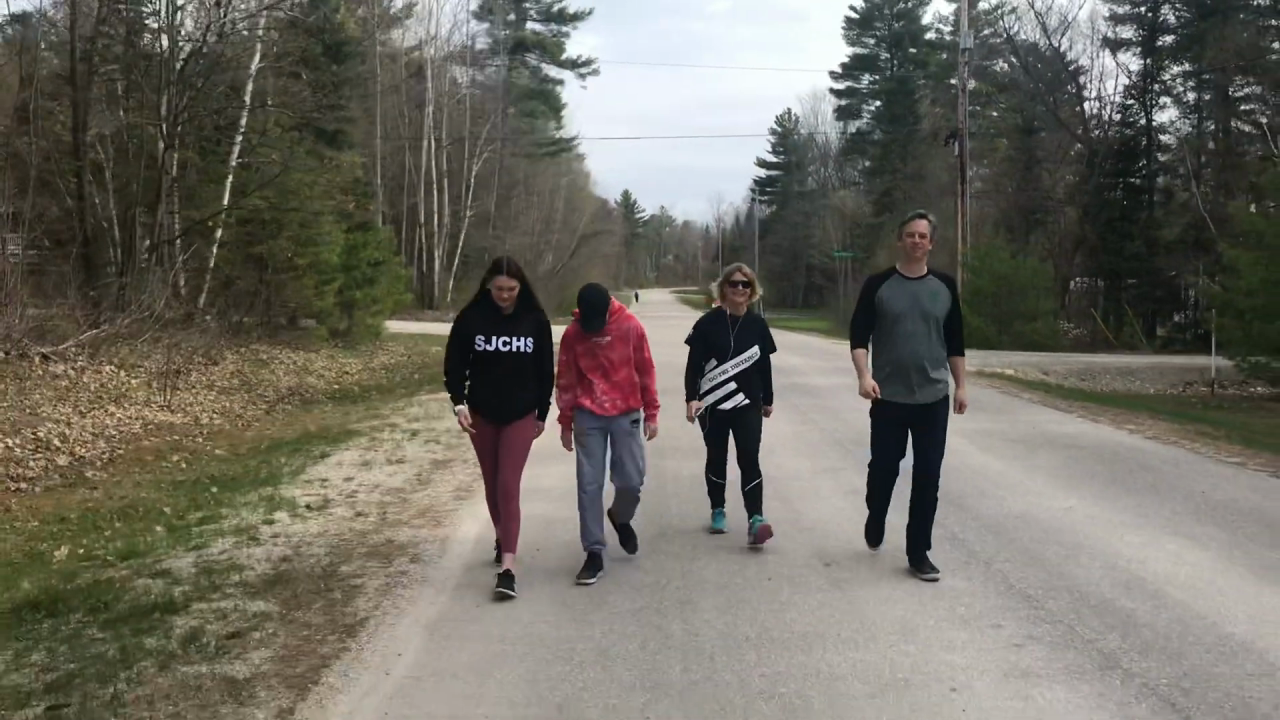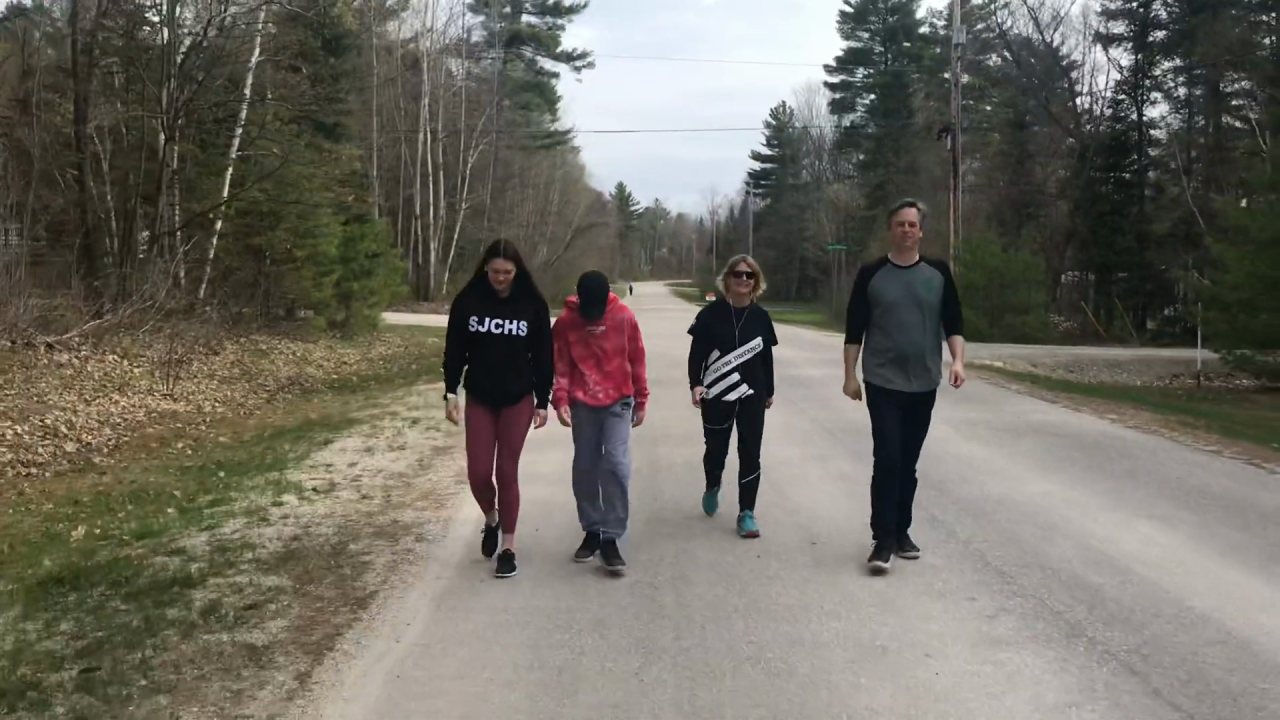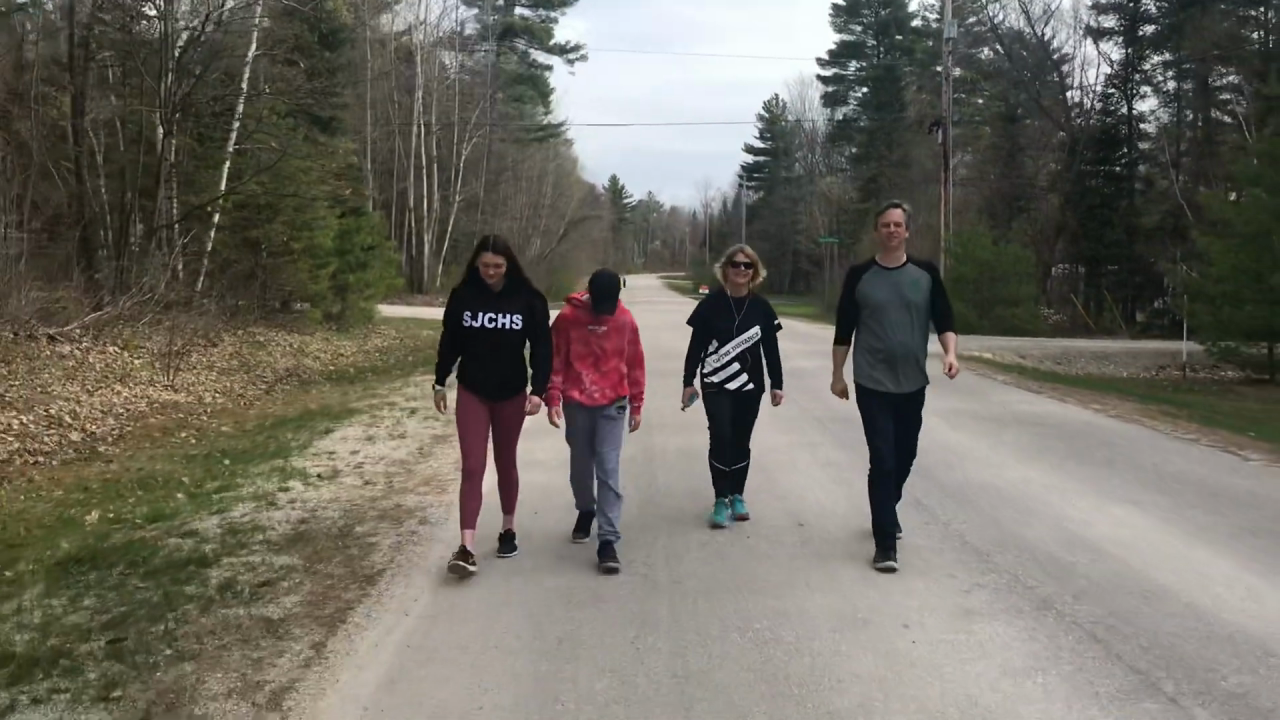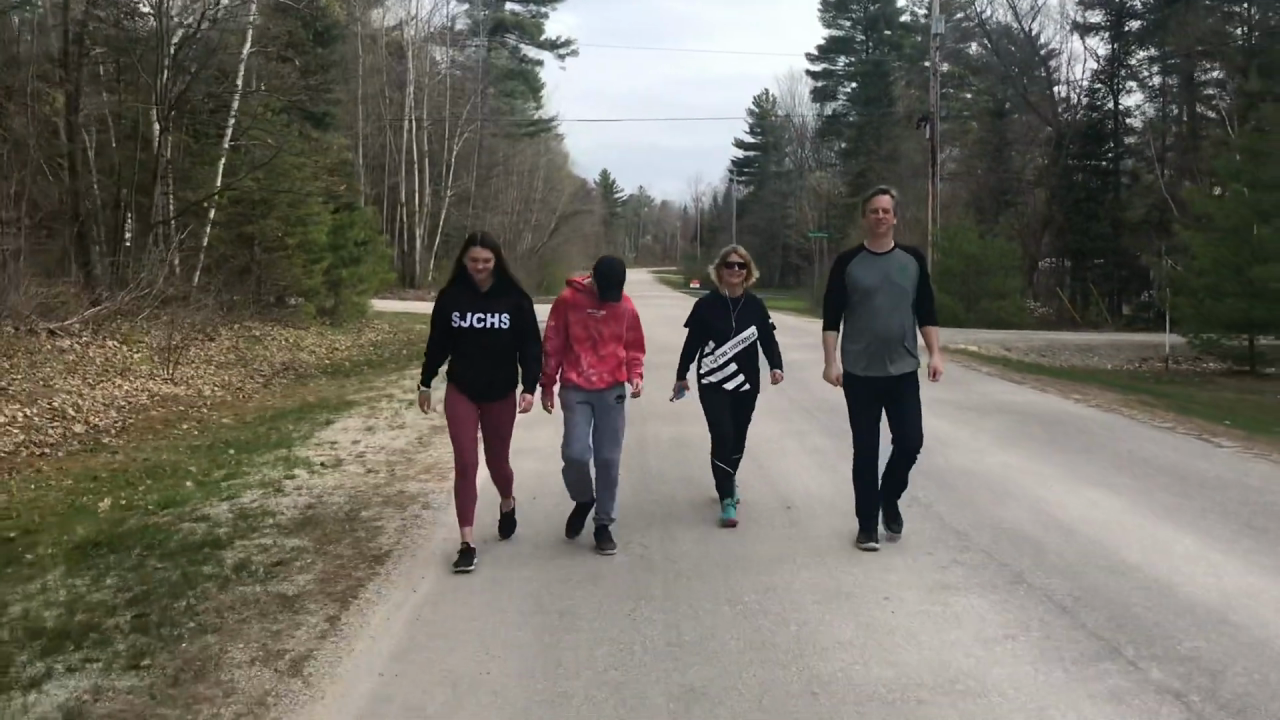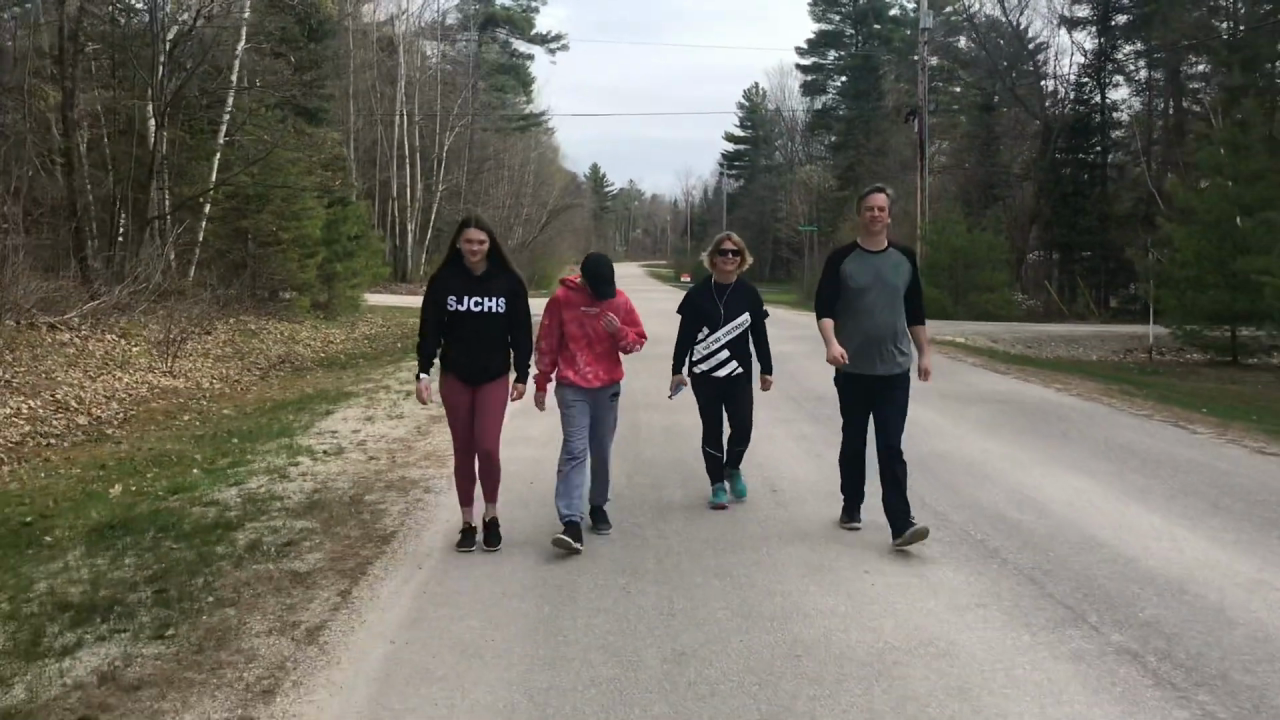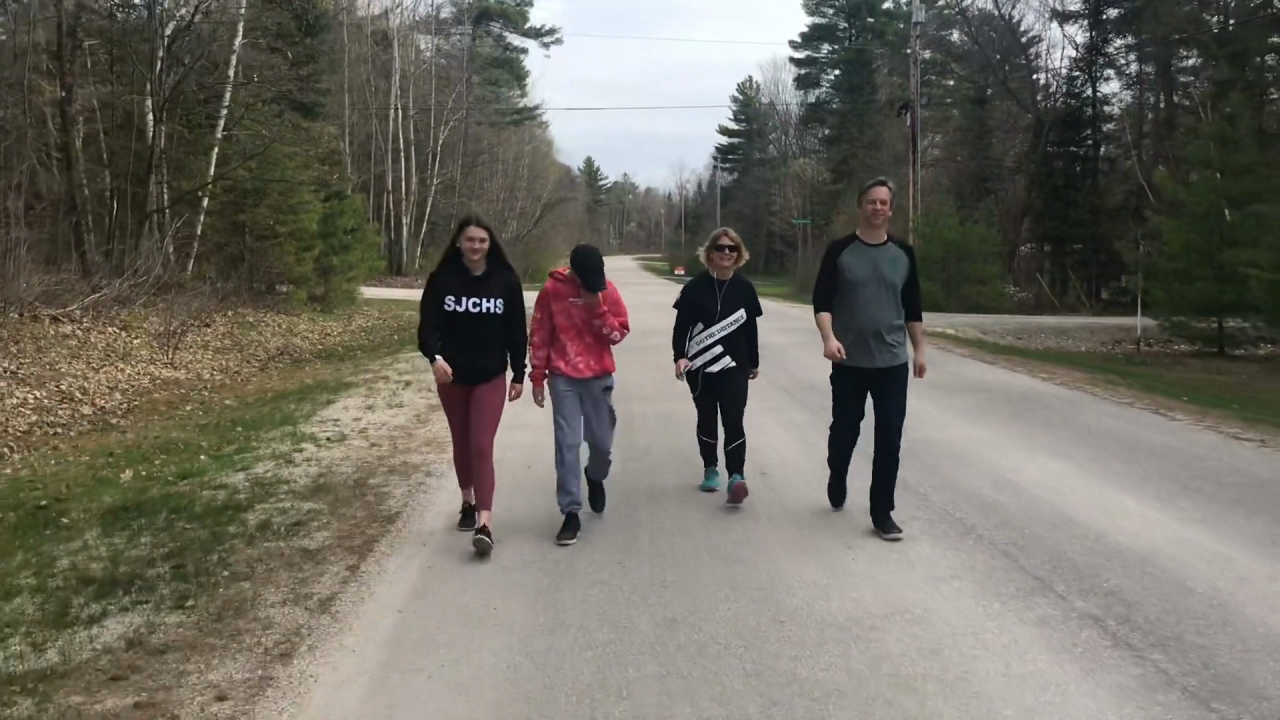
dt=0.2s
person 1, frame 1
left shoulder: (945, 286)
right shoulder: (878, 285)
left elbow: (955, 341)
right elbow: (859, 336)
left wrist: (961, 387)
right wrist: (865, 376)
left hip: (934, 398)
right hip: (889, 397)
left knee: (927, 478)
right knee: (883, 467)
left ankle: (919, 553)
right ankle: (875, 519)
person 1, frame 2
left shoulder: (938, 273)
right shoulder: (871, 274)
left elbow: (954, 322)
right elbow: (855, 329)
left wrist: (958, 359)
right wrist: (849, 374)
left hip: (924, 385)
right hip: (882, 383)
left knee: (907, 463)
right knee: (887, 459)
left ankle: (899, 531)
right ankle: (882, 541)
person 1, frame 3
left shoulder: (926, 273)
right shoulder: (859, 276)
left elbow: (944, 319)
right elbow: (844, 330)
left wrist: (950, 354)
right wrist: (838, 375)
left hip: (913, 385)
right hip: (872, 385)
left knee: (904, 458)
right knee: (882, 461)
left ankle: (886, 510)
right ankle: (886, 542)
person 1, frame 4
left shoulder: (913, 259)
right shoulder: (847, 262)
left elbow: (926, 311)
right elbow: (831, 316)
left wrist: (934, 353)
right wrist: (831, 360)
left hip: (903, 370)
right hip: (860, 373)
left knee: (909, 443)
right knee: (865, 449)
left ankle: (889, 499)
right ankle: (867, 523)
person 1, frame 5
left shoulder: (905, 259)
right shoulder: (841, 258)
left elbow: (915, 311)
right elbow: (824, 307)
left wrist: (924, 353)
right wrist: (831, 344)
left hip: (895, 369)
right hip: (853, 369)
left knee: (891, 445)
right knee: (854, 441)
left ankle: (901, 523)
right ankle: (851, 505)
person 1, frame 6
left shoulder: (904, 253)
right shoulder: (840, 251)
left elbow: (912, 307)
right elbow: (822, 301)
left wrist: (919, 350)
right wrist: (829, 339)
left hip: (893, 362)
right hip: (849, 361)
left knee: (889, 439)
right knee: (844, 429)
right ankle: (837, 480)
person 2, frame 1
left shoulder: (535, 321)
right shoulder: (470, 318)
left elbow: (545, 370)
right elbow: (455, 365)
left wrist: (541, 413)
right wrist: (459, 403)
left hip: (521, 416)
right hip: (482, 414)
left knee: (508, 487)
right knee: (491, 485)
left ankle: (507, 568)
right ankle: (501, 535)
person 2, frame 2
left shoulder: (533, 305)
right shoulder: (467, 301)
left elbow: (543, 356)
right elbow: (455, 350)
left wrist: (542, 402)
right wrist: (451, 393)
left hip: (517, 402)
right hip: (478, 399)
left knee: (507, 474)
right knee: (478, 474)
left ankle: (508, 548)
right ankle: (490, 520)
person 2, frame 3
left shoulder: (528, 299)
right shoulder: (462, 296)
left elbow: (542, 347)
right elbow: (450, 342)
left wrist: (539, 389)
right wrist: (440, 383)
left hip: (511, 394)
right hip: (471, 392)
left knee: (505, 463)
right knee: (472, 467)
left ankle: (508, 528)
right ankle: (466, 548)
person 2, frame 4
left shoulder: (515, 298)
right shoulder: (450, 296)
left elbow: (531, 346)
right elbow: (438, 343)
left wrist: (529, 388)
right wrist: (426, 383)
left hip: (501, 394)
right hip: (460, 393)
left knee: (498, 462)
right knee: (465, 466)
left ankle: (508, 504)
right ankle: (466, 543)
person 2, frame 5
left shoulder: (508, 282)
right shoulder: (443, 281)
left elbow: (521, 332)
right elbow: (429, 330)
left wrist: (521, 376)
right wrist: (423, 373)
left hip: (494, 378)
right hip: (454, 377)
left knee: (488, 448)
right knee: (463, 450)
left ankle: (491, 517)
right ankle: (468, 522)
person 2, frame 6
left shoulder: (506, 281)
right shoulder: (441, 280)
left elbow: (516, 332)
right elbow: (428, 326)
left wrist: (518, 375)
right wrist: (435, 358)
left hip: (491, 378)
right hip: (452, 376)
left knee: (481, 447)
right knee: (461, 444)
right ankle: (467, 500)
person 3, frame 1
left shoulder: (630, 326)
right shoulder: (572, 334)
left elbow: (646, 372)
right elbow: (566, 380)
left wrist: (651, 414)
right wrist: (566, 421)
left hip: (627, 415)
right hip: (588, 416)
left knee: (631, 480)
right knee: (589, 484)
left ankle: (621, 516)
right ankle: (594, 553)
person 3, frame 2
left shoulder: (624, 317)
right shoulder: (565, 321)
left elbow: (636, 360)
right elbow: (559, 365)
left wrist: (640, 401)
right wrist: (560, 400)
left hip: (618, 402)
right hip: (582, 405)
left knee: (617, 467)
right knee: (585, 471)
left ankle: (611, 539)
right ankle: (592, 532)
person 3, frame 3
left shoulder: (625, 320)
right shoulder: (567, 317)
left elbow: (635, 364)
right elbow: (556, 362)
left wrist: (636, 405)
right wrist: (553, 400)
left hip: (613, 405)
right hip: (577, 405)
left knee: (608, 470)
right knee: (581, 465)
left ankle: (608, 541)
right ankle: (586, 509)
person 3, frame 4
left shoulder: (625, 306)
right shoulder: (568, 300)
left elbow: (635, 346)
right elbow: (552, 345)
left wrist: (636, 375)
right wrist: (547, 386)
left hip: (612, 390)
right hip: (575, 389)
left knee: (608, 458)
right knee: (575, 454)
left ankle: (604, 524)
right ankle: (583, 499)
person 3, frame 5
left shoulder: (619, 300)
right shoulder: (561, 299)
left elbow: (638, 340)
right elbow: (547, 343)
left wrist: (620, 331)
right wrist: (542, 382)
left hip: (608, 386)
right hip: (571, 387)
left knee: (600, 450)
right knee: (574, 451)
left ankle: (598, 505)
person 3, frame 6
left shoulder: (607, 291)
right shoulder: (551, 291)
left elbow: (619, 334)
right elbow: (539, 337)
left wrist: (598, 309)
right wrist: (537, 378)
left hip: (600, 378)
right hip: (563, 380)
left knee: (601, 441)
right knee: (568, 445)
left ankle: (595, 477)
person 4, frame 1
left shoulder: (758, 325)
right shoulder: (707, 324)
left elbow: (765, 364)
right elbow: (693, 364)
left wrist: (768, 399)
right wrist: (691, 398)
left hip: (748, 404)
right hip: (713, 403)
left knee: (749, 458)
right knee: (717, 458)
left ankle: (756, 519)
right ankle: (717, 510)
person 4, frame 2
left shoulder: (761, 316)
right shoulder: (711, 314)
left elbow: (766, 357)
right elbow: (696, 354)
left wrist: (769, 392)
right wrist: (696, 385)
left hip: (752, 396)
right hip: (717, 396)
left knee: (750, 453)
right knee: (716, 447)
left ankle: (747, 513)
right ankle: (712, 488)
person 4, frame 3
left shoulder: (761, 306)
right shoulder: (710, 304)
left elbow: (770, 346)
right elbow: (696, 345)
left wrist: (776, 383)
right wrist: (689, 382)
left hip: (750, 385)
right hip: (716, 383)
left knee: (740, 441)
right knee: (720, 437)
left ankle: (736, 495)
right ankle: (722, 500)
person 4, frame 4
left shoulder: (755, 305)
right shoulder: (706, 305)
left elbow: (768, 340)
right elbow: (692, 342)
left wrist: (776, 367)
right wrist: (681, 375)
left hip: (746, 385)
right hip: (713, 384)
left knee: (738, 438)
right knee: (721, 438)
left ankle: (728, 479)
right ankle: (727, 501)
person 4, frame 5
left shoulder: (748, 292)
right shoulder: (698, 293)
left elbow: (759, 333)
right elbow: (685, 335)
left wrist: (767, 369)
right wrist: (677, 370)
left hip: (739, 372)
right hip: (705, 373)
left knee: (742, 426)
right knee: (712, 428)
left ankle: (732, 468)
person 4, frame 6
left shoulder: (744, 288)
right shoulder: (694, 288)
left elbow: (751, 328)
right elbow: (681, 327)
left wrist: (754, 363)
right wrist: (679, 356)
left hip: (735, 367)
right hip: (701, 367)
left knee: (733, 419)
right knee: (707, 419)
